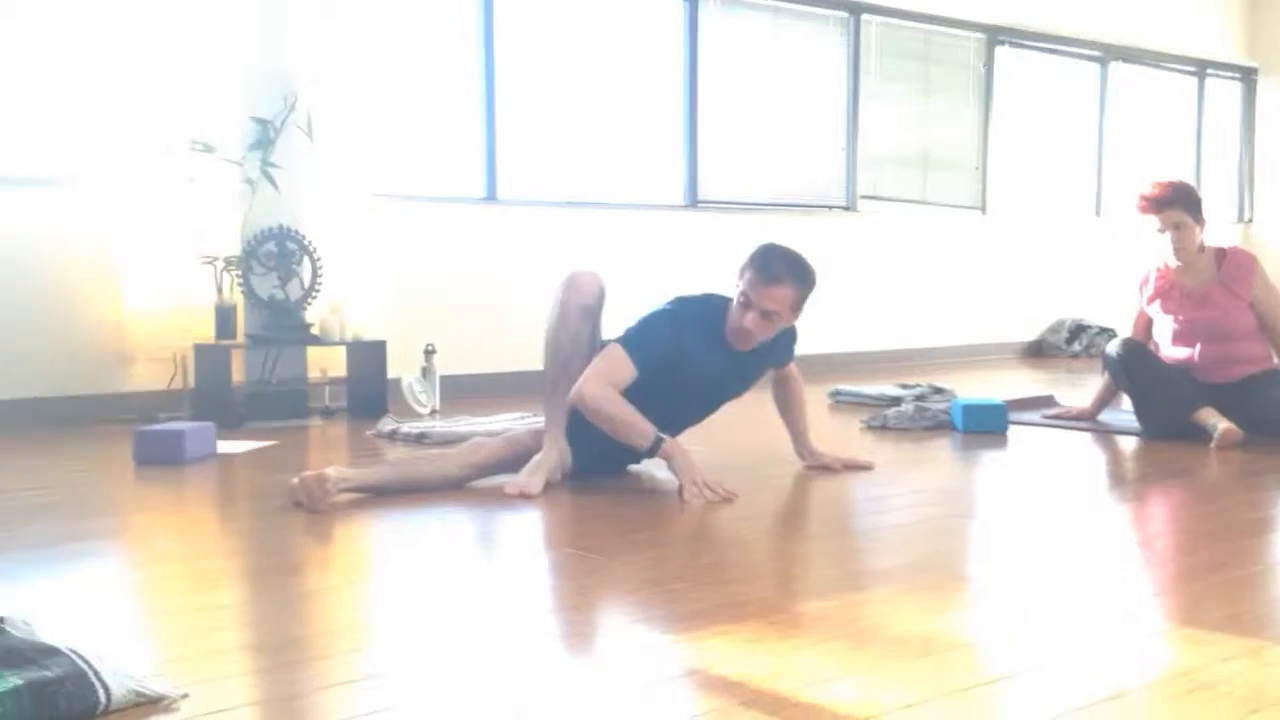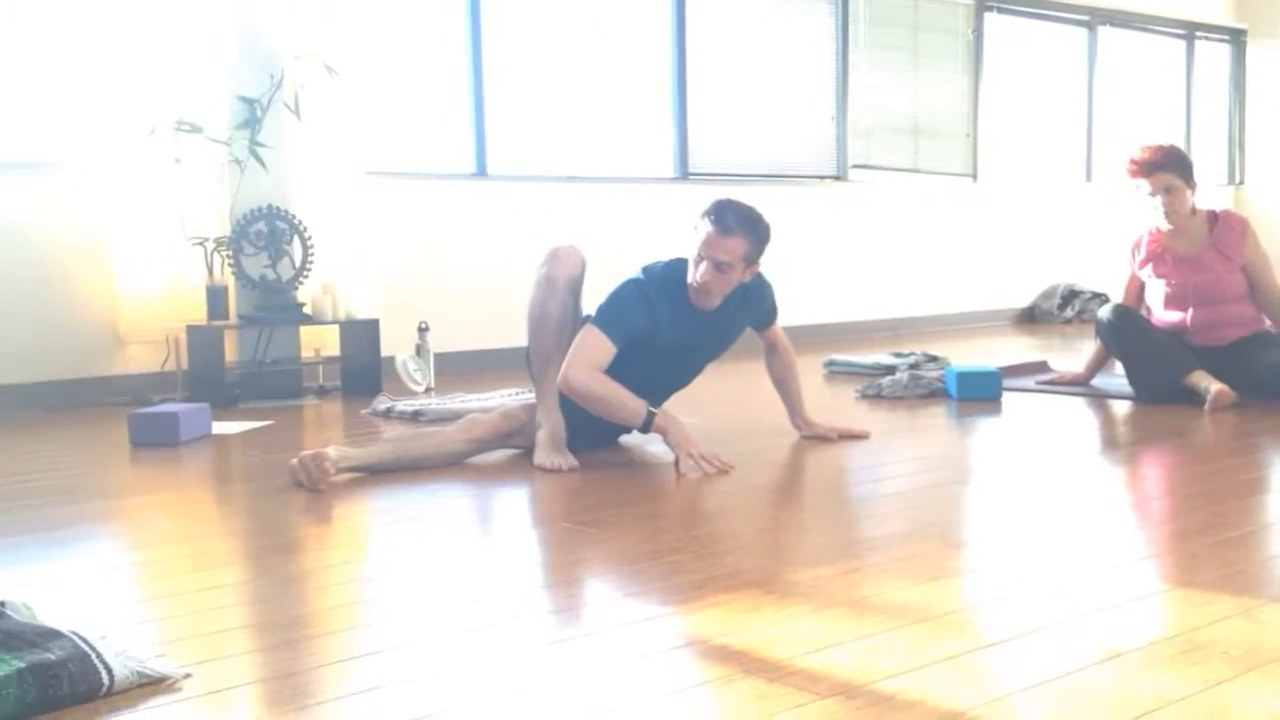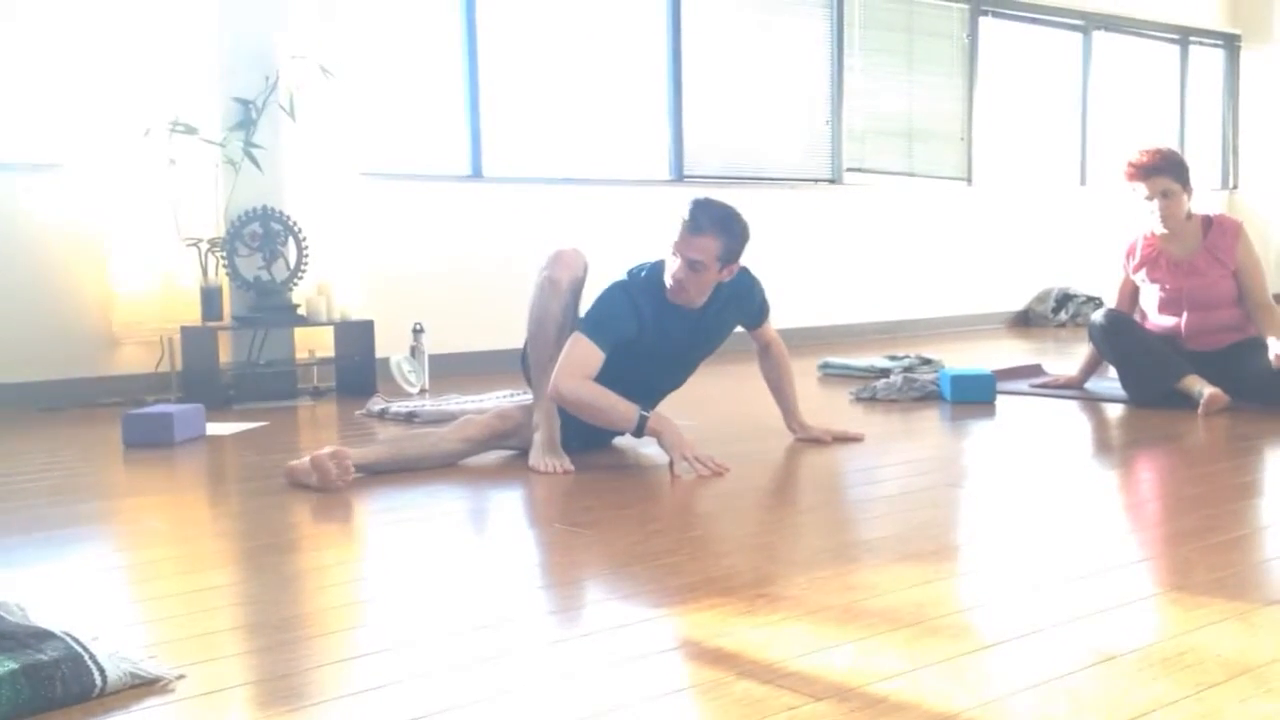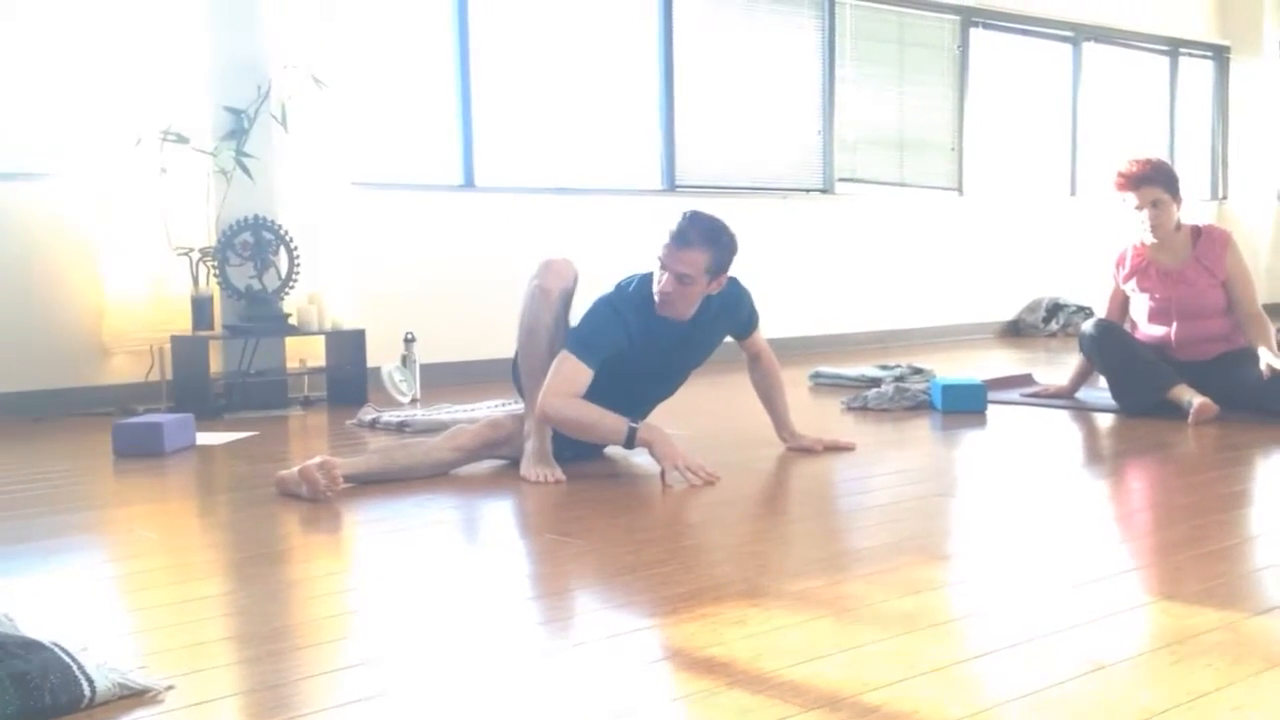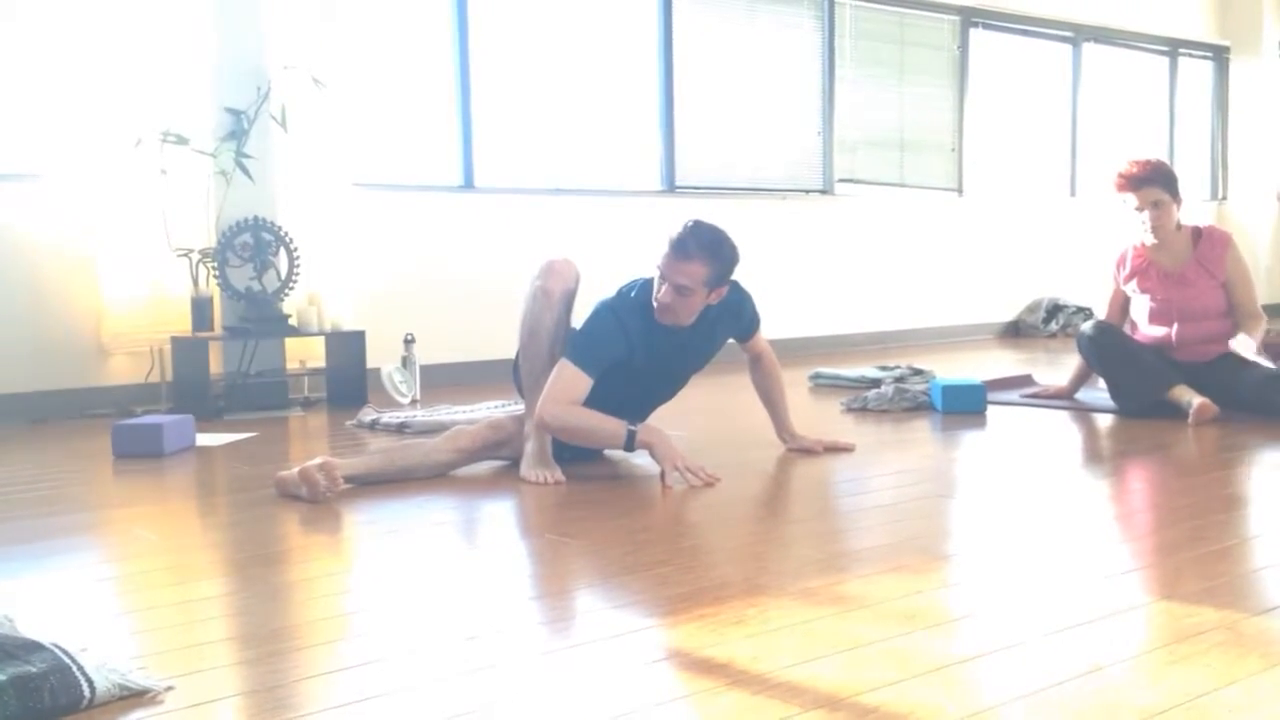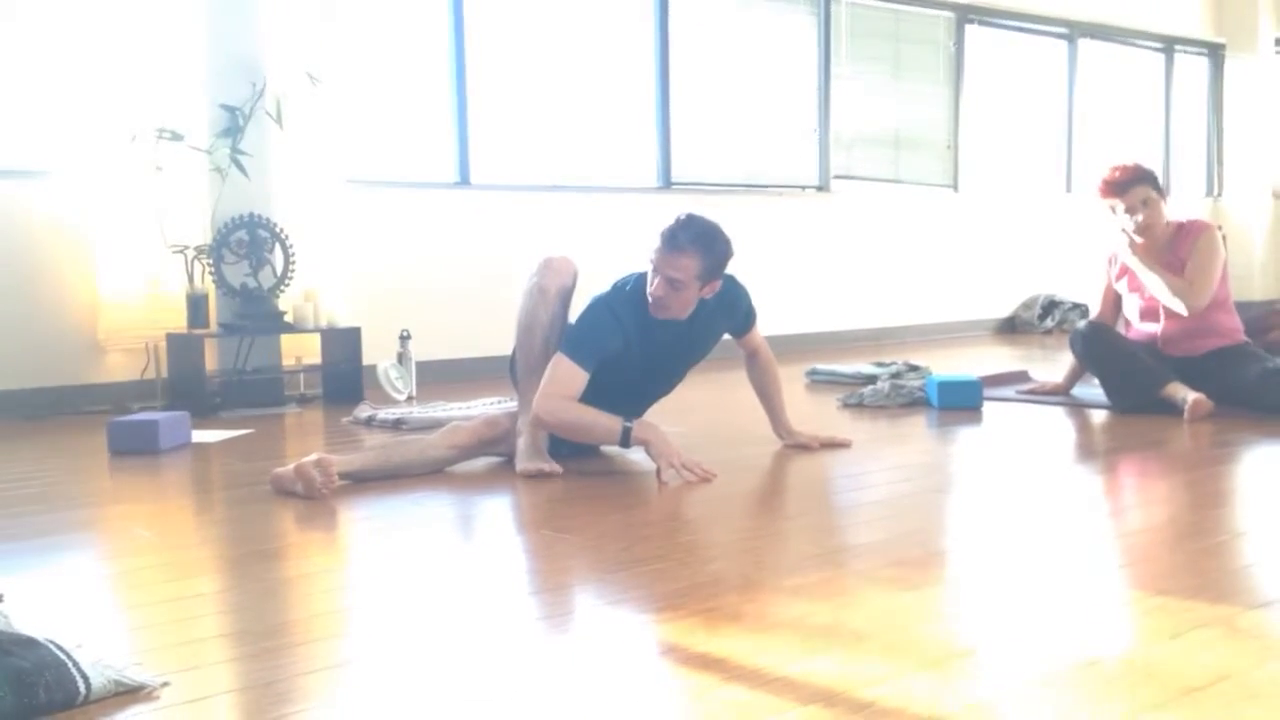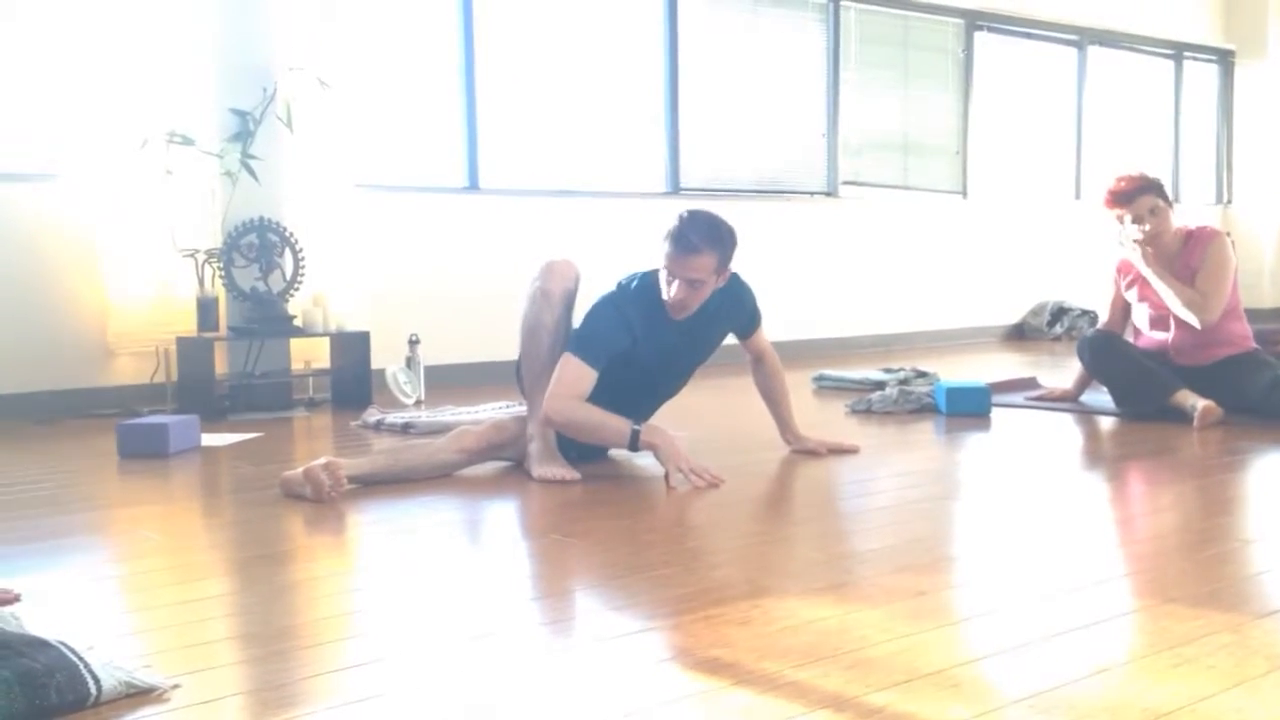
dt=0.7s
person 1, frame 1
left shoulder: (777, 336)
right shoulder: (680, 321)
left elbow: (786, 378)
right elbow: (589, 392)
left wrist: (807, 451)
right wrist: (673, 451)
left hip: (623, 450)
right hip: (588, 417)
left knee: (494, 455)
left ankle: (345, 479)
person 1, frame 2
left shoulder: (753, 295)
right shoulder: (646, 291)
left elbow: (776, 345)
right elbow: (576, 376)
left wrist: (802, 420)
right wrist: (666, 424)
left hip: (610, 418)
right hip: (572, 388)
left knee: (493, 430)
left ankle: (345, 458)
right ankle: (549, 425)
person 1, frame 3
left shoulder: (740, 291)
right shoulder: (631, 295)
left elbow: (770, 345)
right elbow: (568, 384)
left wrist: (797, 423)
right wrist: (660, 426)
left hip: (607, 419)
right hip: (561, 389)
left knee: (492, 430)
left ankle: (346, 462)
right ankle: (545, 428)
person 1, frame 4
left shoulder: (730, 301)
right shoulder: (617, 309)
left elbow: (759, 355)
right elbow: (553, 403)
left wrist: (788, 433)
right wrist: (649, 435)
left hip: (597, 426)
right hip: (556, 396)
left knee: (483, 440)
right ankle: (536, 443)
person 1, frame 5
left shoulder: (732, 304)
right shoulder: (619, 315)
left elbow: (761, 356)
right elbow: (553, 411)
left wrist: (789, 433)
right wrist: (648, 437)
left hip: (605, 423)
right hip: (556, 403)
left knee: (478, 441)
person 1, frame 6
left shoulder: (729, 298)
right shoulder: (614, 309)
left elbow: (758, 353)
right elbow: (551, 407)
left wrist: (786, 430)
right wrist: (644, 433)
left hip: (601, 418)
right hip: (553, 395)
left knee: (478, 437)
right ankle: (466, 447)
person 1, frame 7
left shoulder: (733, 297)
right shoulder: (620, 308)
left elbow: (762, 357)
right elbow: (560, 406)
left wrist: (792, 435)
right wrist: (653, 437)
left hip: (606, 427)
right hip: (564, 407)
left knee: (487, 442)
right ankle: (539, 442)
person 2, frame 1
left shoulder: (1242, 267)
right shoulder: (1153, 284)
right elbow: (1127, 359)
right wrist: (1093, 409)
left hip: (1248, 389)
right hip: (1182, 394)
right knee: (1118, 349)
right ankle: (1212, 422)
person 2, frame 2
left shoulder: (1234, 229)
right shoulder: (1144, 248)
right elbow: (1119, 323)
right wrist: (1087, 373)
left hip: (1241, 350)
right hip: (1174, 356)
right knee: (1110, 315)
right ankle: (1205, 385)
person 2, frame 3
left shoulder: (1228, 234)
right shoulder: (1138, 252)
right elbow: (1111, 329)
right wrist: (1080, 376)
left hip: (1232, 355)
right hip: (1164, 362)
right knee: (1102, 321)
right ankle: (1198, 388)
person 2, frame 4
left shoulder: (1217, 244)
right shoulder: (1127, 261)
left elbow: (1250, 313)
right elbow: (1101, 336)
right wrist: (1071, 386)
left hip: (1220, 365)
right hip: (1155, 369)
right knee: (1093, 330)
right ankle: (1188, 398)
person 2, frame 5
left shoulder: (1217, 245)
right shoulder: (1128, 262)
left elbow: (1250, 314)
right elbow: (1103, 337)
left wrist: (1246, 340)
right wrist: (1070, 387)
left hip: (1220, 365)
right hip: (1155, 371)
right knee: (1091, 333)
right ankle: (1186, 399)
person 2, frame 6
left shoulder: (1201, 235)
right shoulder: (1119, 258)
left elbow: (1190, 302)
right elbow: (1100, 326)
left wrist: (1136, 259)
right wrist: (1066, 382)
left hip: (1217, 358)
right hip: (1151, 363)
right knee: (1085, 335)
right ankle: (1180, 394)
person 2, frame 7
left shoulder: (1210, 242)
right shoulder: (1127, 266)
left elbow: (1204, 315)
right elbow: (1108, 332)
left wrist: (1148, 267)
right wrist: (1075, 389)
left hip: (1227, 365)
right hip: (1159, 370)
right knee: (1092, 343)
right ankle: (1190, 402)
